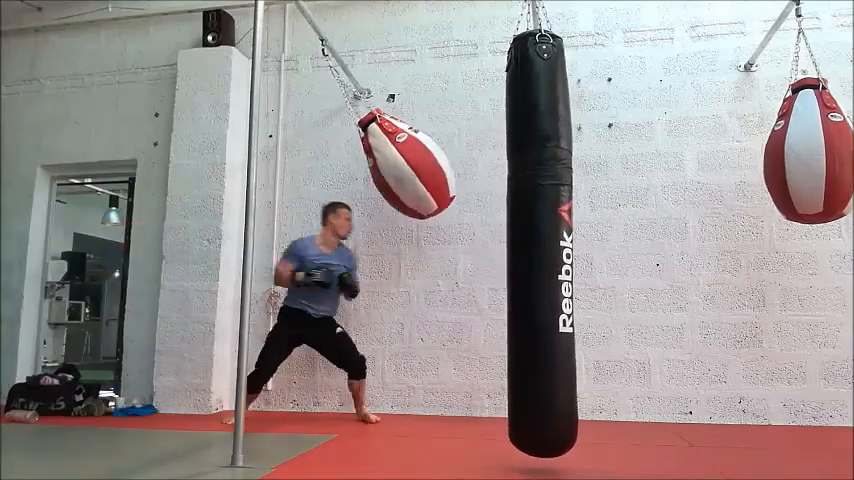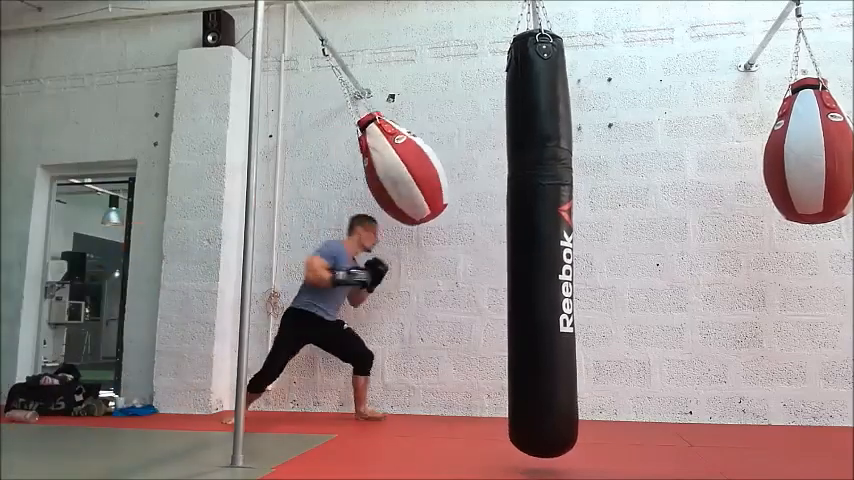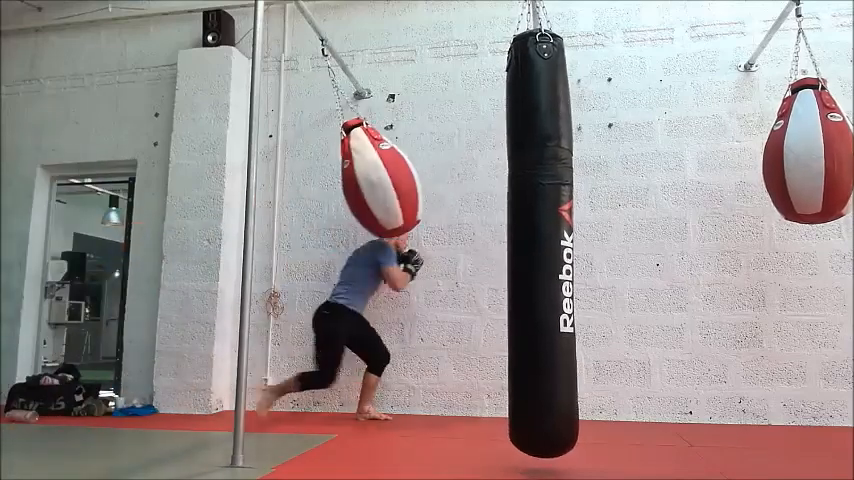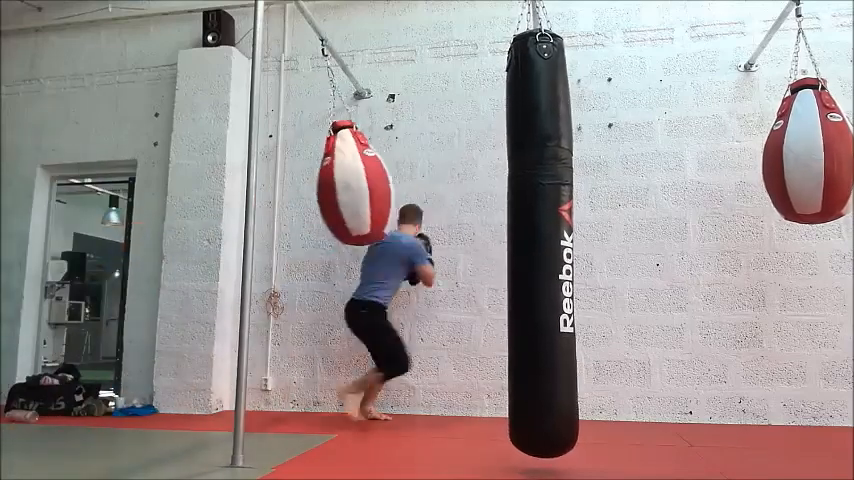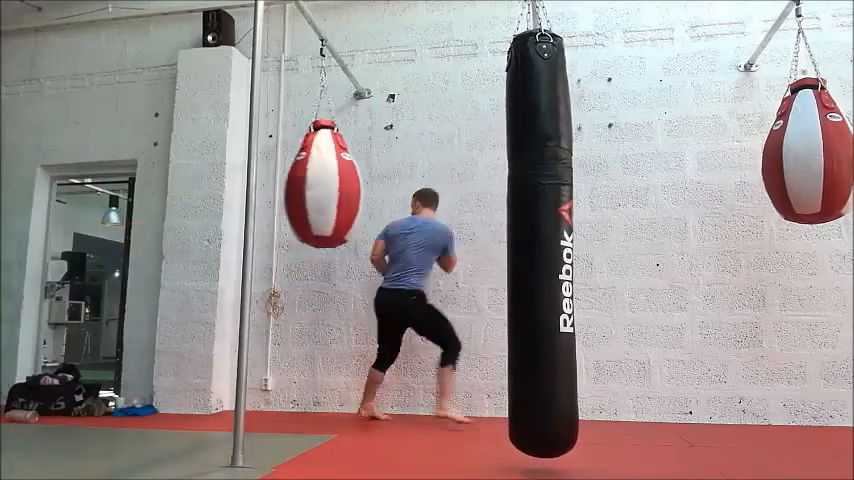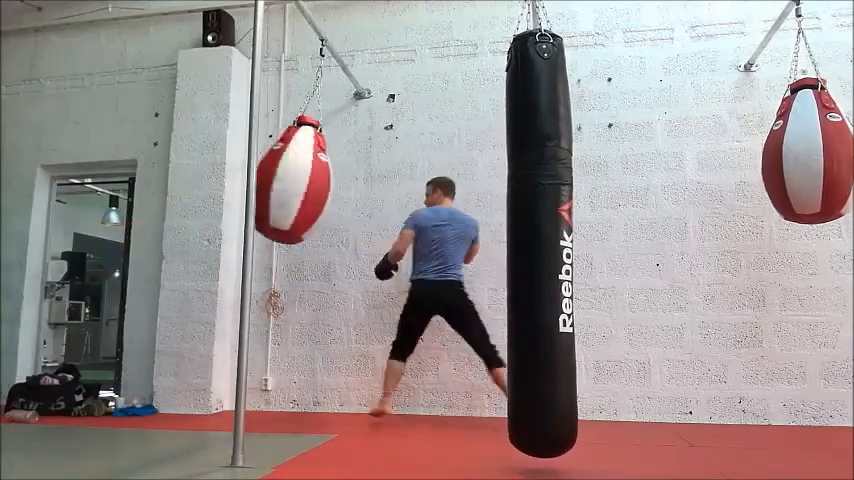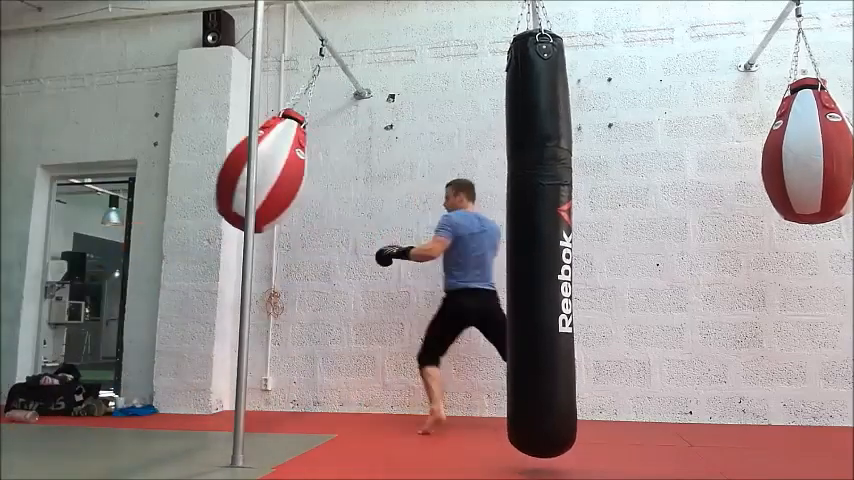
dt=0.1s
person 1, frame 1
left shoulder: (347, 257)
right shoulder: (302, 246)
left elbow: (350, 294)
right elbow: (280, 277)
left wrist: (351, 286)
right wrist: (307, 277)
left hip: (323, 323)
right hip: (291, 318)
left knee: (356, 362)
right knee: (262, 370)
left ankle: (361, 409)
person 1, frame 2
left shoulder: (353, 262)
right shoulder: (331, 248)
left elbow: (356, 301)
right elbow: (311, 274)
left wrist: (370, 282)
right wrist: (346, 277)
left hip: (327, 322)
right hip: (300, 319)
left knee: (363, 357)
right knee: (269, 373)
left ankle: (361, 409)
person 1, frame 3
left shoulder: (380, 251)
right shoulder: (382, 248)
right elbow: (397, 284)
left wrist: (406, 263)
right wrist: (412, 268)
left hip: (351, 317)
right hip: (334, 315)
left knee: (380, 357)
right knee: (325, 376)
left ankle: (364, 408)
right ankle: (273, 392)
person 1, frame 4
left shoulder: (384, 240)
right shoulder: (413, 245)
right elbow: (428, 280)
right wrist: (426, 256)
left hip: (358, 308)
right hip: (369, 310)
left knee: (389, 362)
right knee: (399, 362)
left ankle: (366, 407)
right ankle: (350, 392)
person 1, frame 5
left shoulder: (395, 226)
right shoulder: (443, 232)
left elbow: (375, 257)
right elbow: (449, 267)
left hip: (385, 297)
right hip: (410, 300)
left knee: (386, 355)
right knee: (451, 345)
left ankle: (367, 406)
right ankle: (444, 406)
person 1, frame 6
left shoulder: (419, 216)
right shoulder: (471, 223)
left elbow: (398, 249)
left wrist: (387, 264)
left hip: (422, 292)
right hip: (453, 292)
left knee: (401, 347)
right knee: (484, 347)
left ankle: (385, 402)
person 1, frame 7
left shoulder: (452, 220)
right shoulder: (493, 228)
left elbow: (432, 251)
left wrist: (397, 252)
left hip: (459, 300)
right hip: (488, 301)
left knee: (428, 356)
left ankle: (436, 409)
